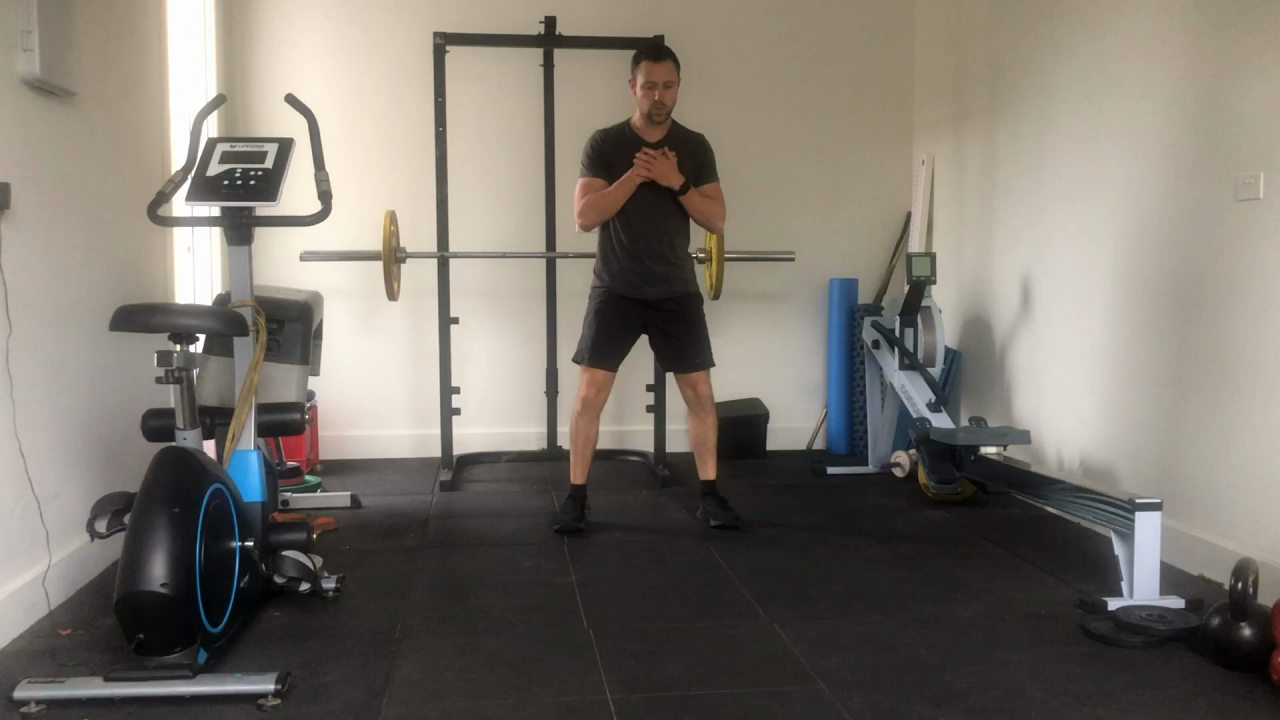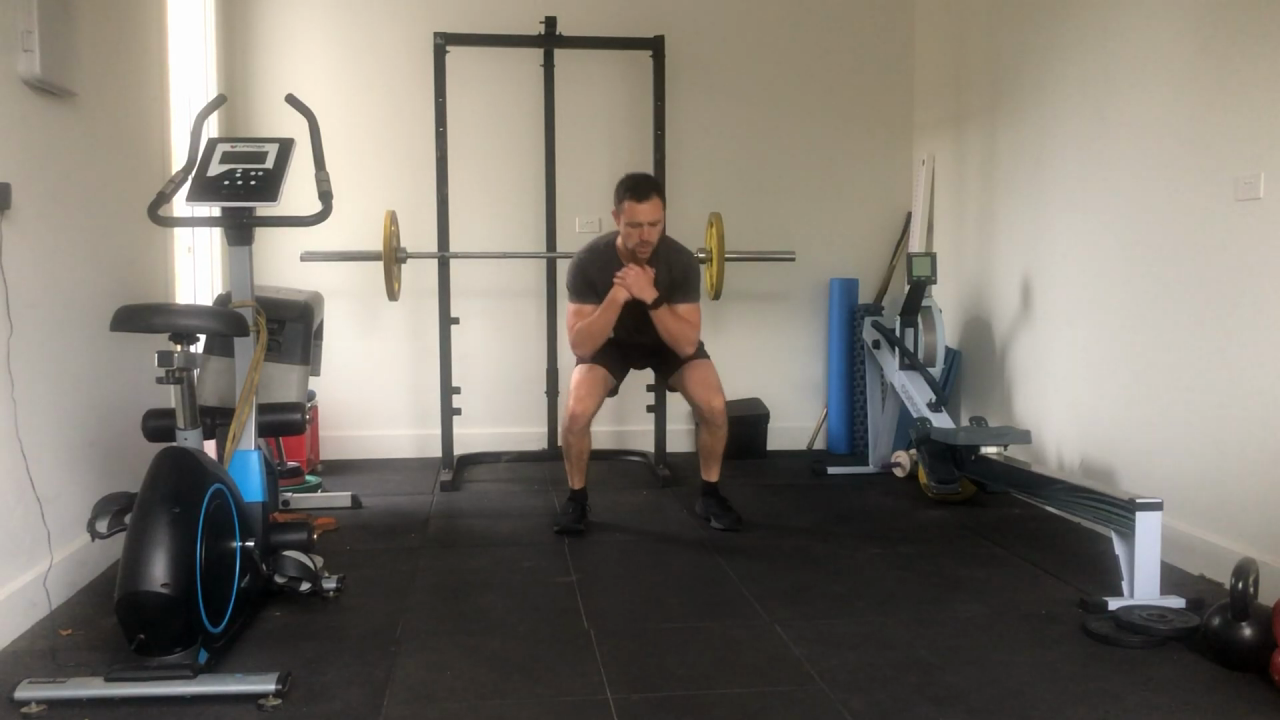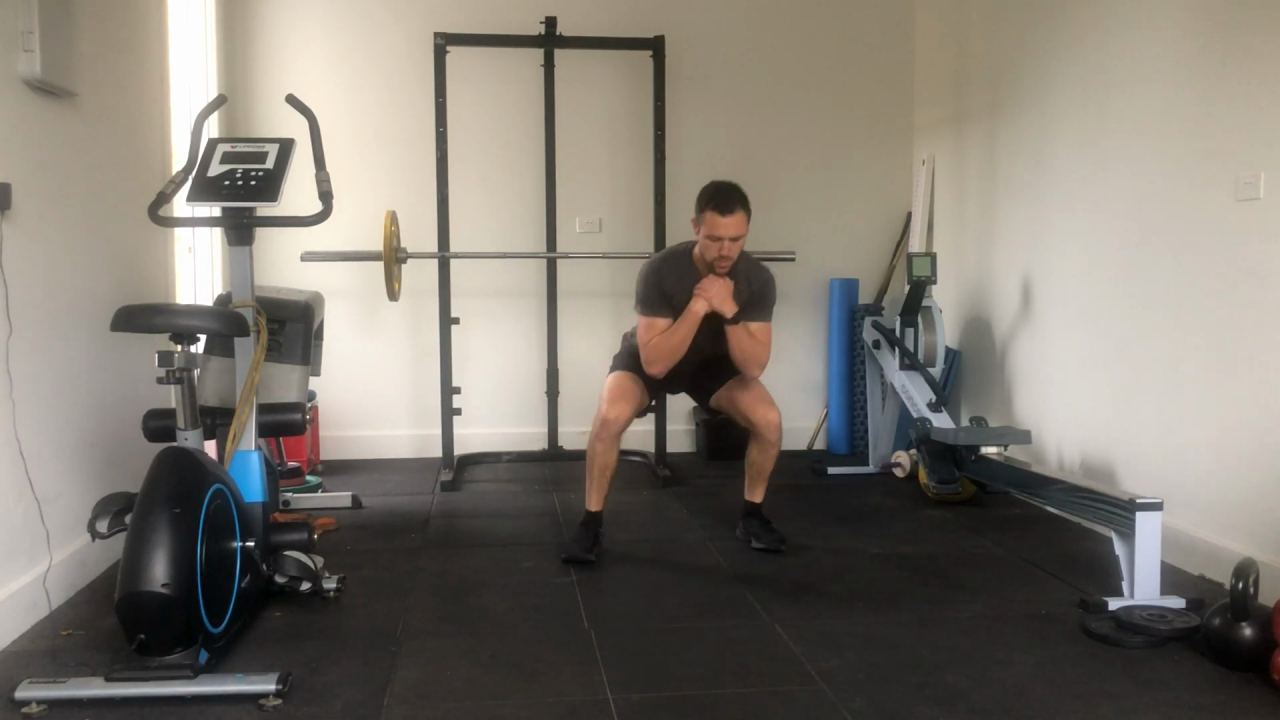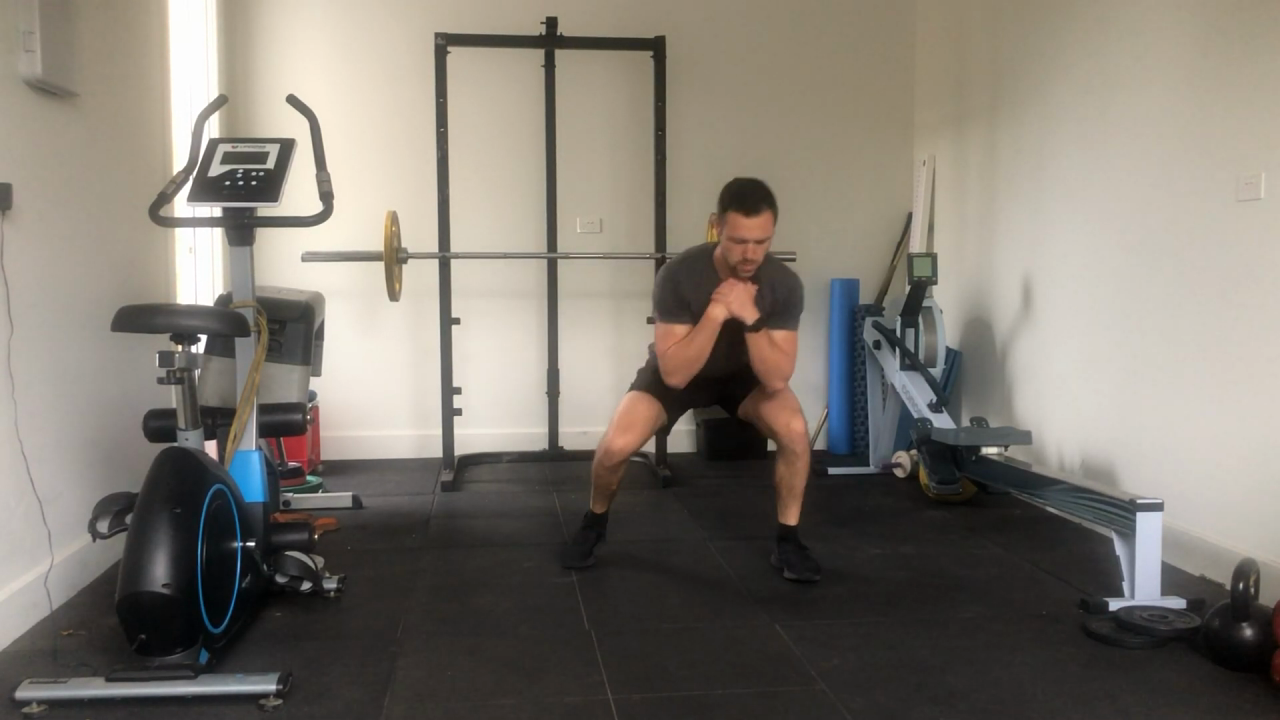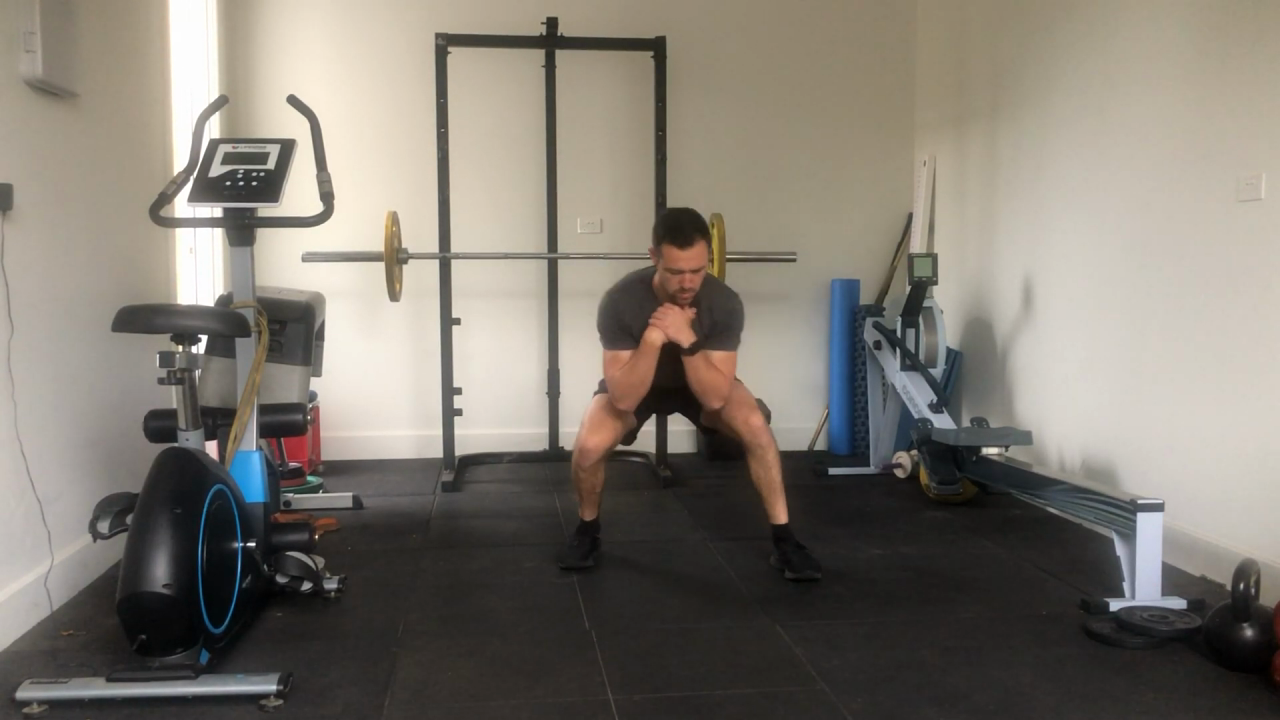
dt=1s
person 1, frame 1
left shoulder: (694, 146)
right shoulder: (605, 143)
left elbow: (718, 220)
right elbow: (584, 216)
left wrist: (677, 182)
right wrist: (635, 175)
left hip: (677, 292)
right hip: (615, 291)
left knee: (699, 395)
right knee: (589, 396)
left ankle: (709, 494)
right ankle: (576, 497)
person 1, frame 2
left shoulder: (680, 260)
right shoulder: (589, 261)
left elbow: (687, 344)
right elbow: (580, 346)
left wrist: (651, 297)
right wrist: (617, 295)
left hip: (668, 337)
right hip: (611, 339)
left knee: (714, 406)
right knee: (577, 412)
left ankle: (709, 494)
right ankle: (577, 499)
person 1, frame 3
left shoulder: (758, 279)
right shoulder: (661, 271)
left elbow: (755, 366)
right elbow: (655, 364)
left wrist: (731, 310)
right wrist: (695, 308)
left hip: (713, 360)
right hip: (646, 355)
left knee: (768, 421)
right knee: (611, 417)
left ankle: (752, 515)
right ankle: (591, 522)
person 1, frame 4
left shoulder: (784, 284)
right shoulder: (679, 275)
left elbow: (776, 380)
right elbow: (674, 375)
left wrist: (751, 317)
right wrist: (716, 313)
left hip: (743, 371)
right hip: (675, 369)
left knee: (795, 432)
right knee: (617, 446)
left ankle: (788, 540)
right ankle: (595, 521)
person 1, frame 5
left shoulder: (723, 303)
right shoulder: (621, 302)
left elbow: (716, 398)
right elbow: (623, 399)
left wrist: (686, 340)
right wrist: (653, 339)
left hip: (699, 381)
right hip: (631, 380)
left knee: (755, 426)
right knee: (589, 447)
left ankle: (784, 540)
right ankle: (588, 529)
